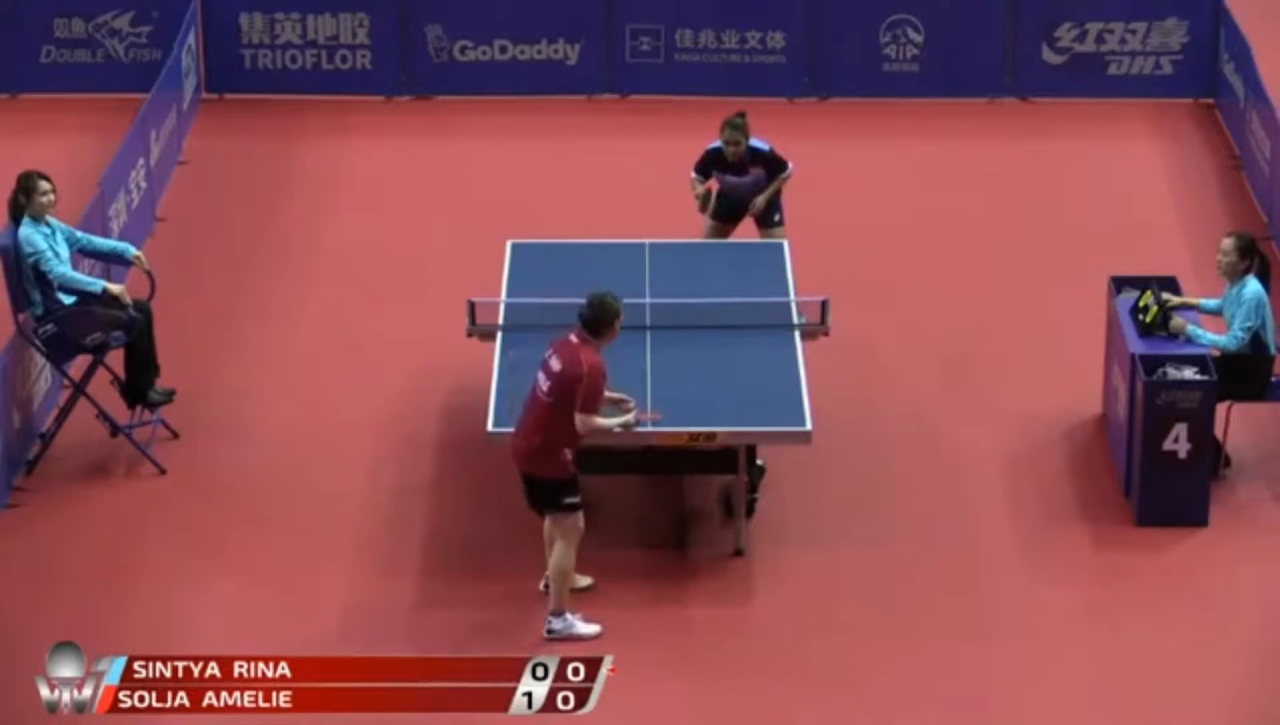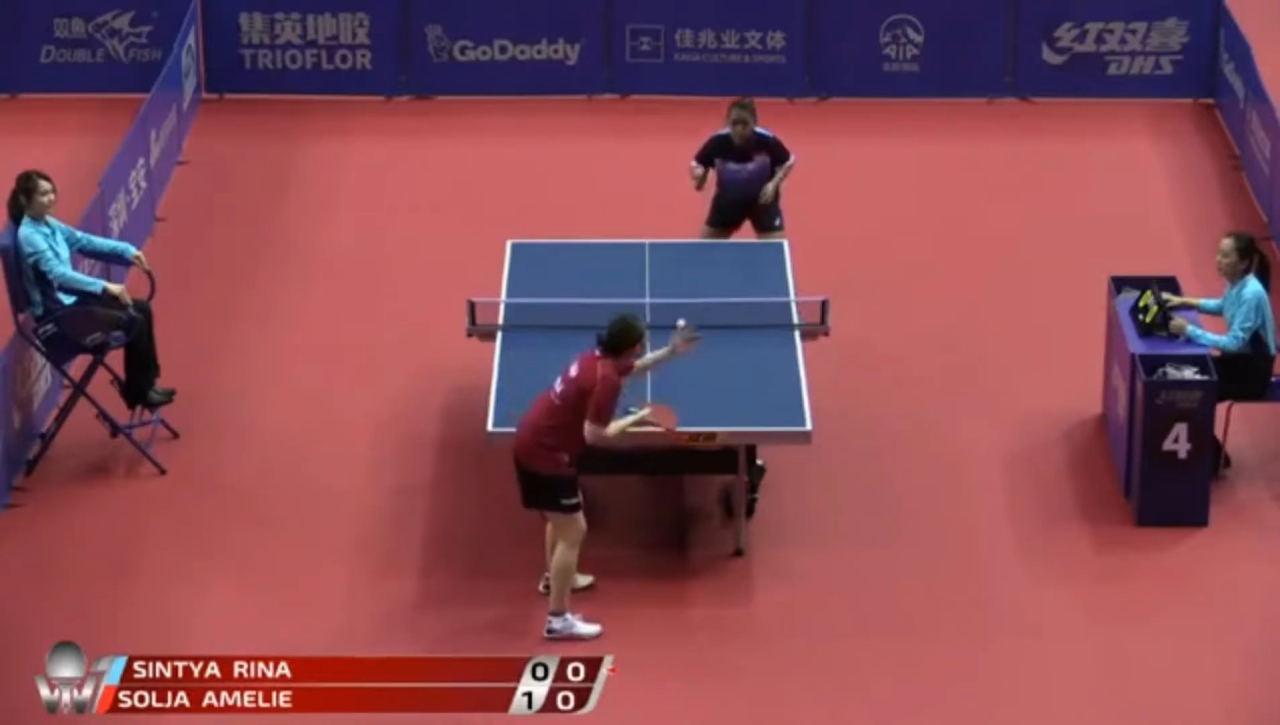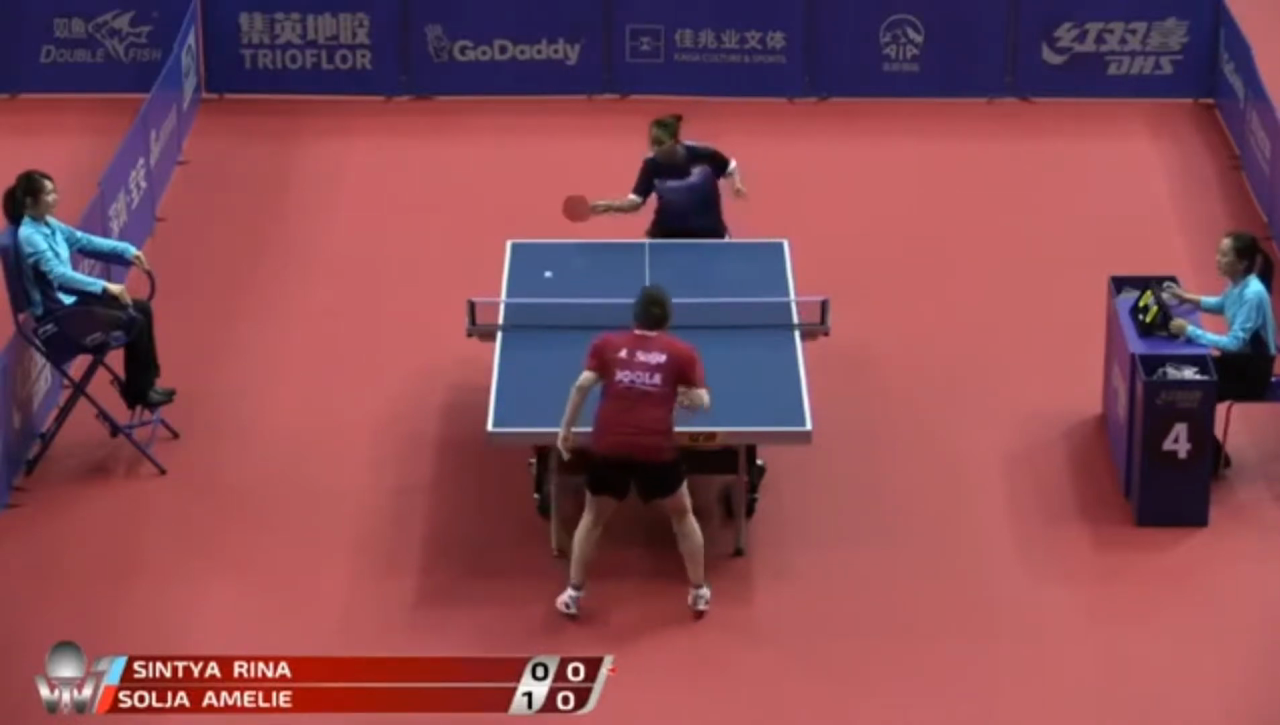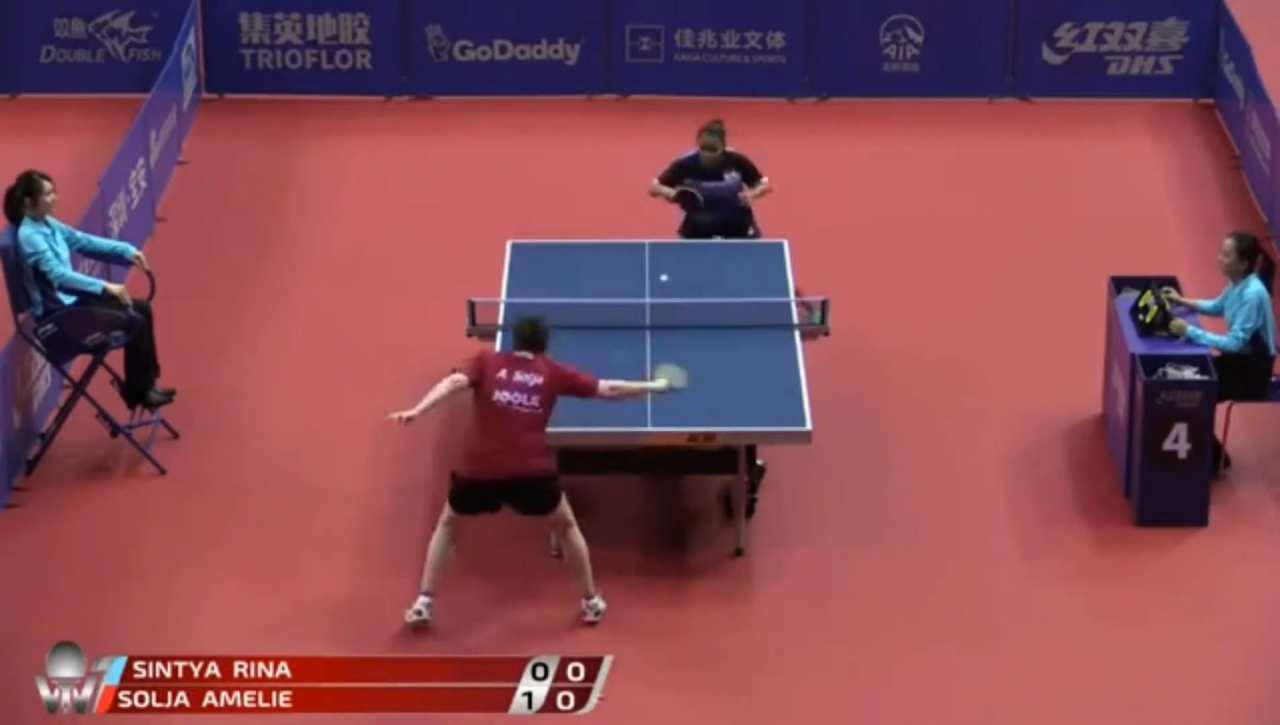
dt=1s
person 1, frame 1
left shoulder: (566, 343)
right shoulder: (592, 365)
right elbow: (585, 425)
left wrist: (610, 398)
right wrist: (622, 422)
left hip: (531, 442)
right hip: (547, 453)
left knee: (557, 516)
right knee: (570, 530)
left ankle: (556, 576)
right ankle: (558, 620)
person 1, frame 2
left shoulder: (598, 357)
right shoulder: (605, 378)
left elbow: (631, 365)
right elbow: (595, 435)
left wrist: (671, 350)
right wrist: (635, 419)
left hip: (535, 440)
right hip: (545, 453)
left knee: (561, 517)
right knee: (572, 532)
left ankle: (555, 577)
right ankle: (558, 620)
person 1, frame 3
left shoulder: (607, 343)
right shoulder: (681, 352)
left elbow: (583, 383)
right elbow: (701, 403)
left wrist: (566, 430)
right wrist: (687, 395)
left hip: (608, 447)
right hip: (657, 449)
left knee: (594, 517)
right knee: (683, 515)
left ankle: (574, 592)
right ankle: (699, 594)
person 1, frame 4
left shoulder: (486, 360)
right shoulder: (555, 372)
left elbow: (454, 382)
right elbow: (607, 389)
left wrist: (416, 411)
right wrist: (653, 387)
left hip: (478, 469)
right hip: (531, 471)
left knee: (446, 525)
right knee: (567, 527)
left ankle: (424, 602)
right ankle: (591, 602)
person 2, frame 1
left shoulder: (1251, 294)
right shoulder: (1236, 283)
left elbow: (1233, 343)
right elbow: (1222, 306)
left wrist: (1189, 330)
right wrist: (1184, 301)
left hip: (1254, 369)
right hip: (1239, 358)
left ankle: (1215, 456)
person 2, frame 2
left shoulder: (1251, 294)
right shoulder: (1236, 283)
left elbow: (1233, 343)
right elbow: (1222, 306)
left wrist: (1189, 330)
right wrist: (1184, 301)
left hip: (1255, 369)
right hip: (1240, 358)
left ankle: (1215, 456)
person 2, frame 3
left shoulder: (1252, 294)
right shoulder: (1238, 284)
left elbow: (1234, 343)
right elbow: (1220, 304)
left wrist: (1189, 331)
right wrist: (1185, 296)
left hip: (1254, 370)
right hip: (1240, 358)
left ankle: (1214, 456)
person 2, frame 4
left shoulder: (1253, 294)
right shoulder: (1237, 284)
left elbow: (1234, 343)
right elbow: (1217, 307)
left wrist: (1189, 331)
right wrist: (1182, 301)
left hip: (1254, 370)
right hip: (1240, 358)
left ankle: (1215, 456)
person 3, frame 1
left shoulder: (49, 223)
right shoulder: (28, 236)
left elbow: (84, 240)
right elbow: (58, 273)
left wrist: (126, 250)
right wrist: (104, 286)
left hip: (71, 296)
right hip: (56, 310)
left knee: (142, 309)
right knee: (134, 323)
left ankle: (145, 383)
right ankle: (138, 392)
person 3, frame 2
left shoulder: (48, 223)
right shoulder: (28, 235)
left elbow: (84, 240)
right elbow: (58, 274)
left wrist: (126, 250)
right wrist: (104, 286)
left hip: (71, 296)
right hip: (56, 310)
left knee: (142, 309)
right knee: (134, 322)
left ankle: (145, 382)
right ankle: (138, 392)
person 3, frame 3
left shoulder: (48, 223)
right shoulder: (29, 236)
left elbow: (84, 240)
right elbow: (58, 274)
left wrist: (126, 250)
right wrist: (104, 286)
left hip: (72, 296)
right hip: (57, 310)
left knee: (142, 309)
right knee: (134, 322)
left ankle: (145, 383)
right ankle: (139, 392)
person 3, frame 4
left shoulder: (47, 223)
right shoulder: (29, 236)
left elbow: (84, 240)
right elbow: (58, 274)
left wrist: (126, 250)
right wrist: (105, 287)
left hip: (72, 296)
right hip: (57, 311)
left knee: (142, 309)
right knee: (134, 323)
left ankle: (146, 383)
right ankle: (138, 392)
